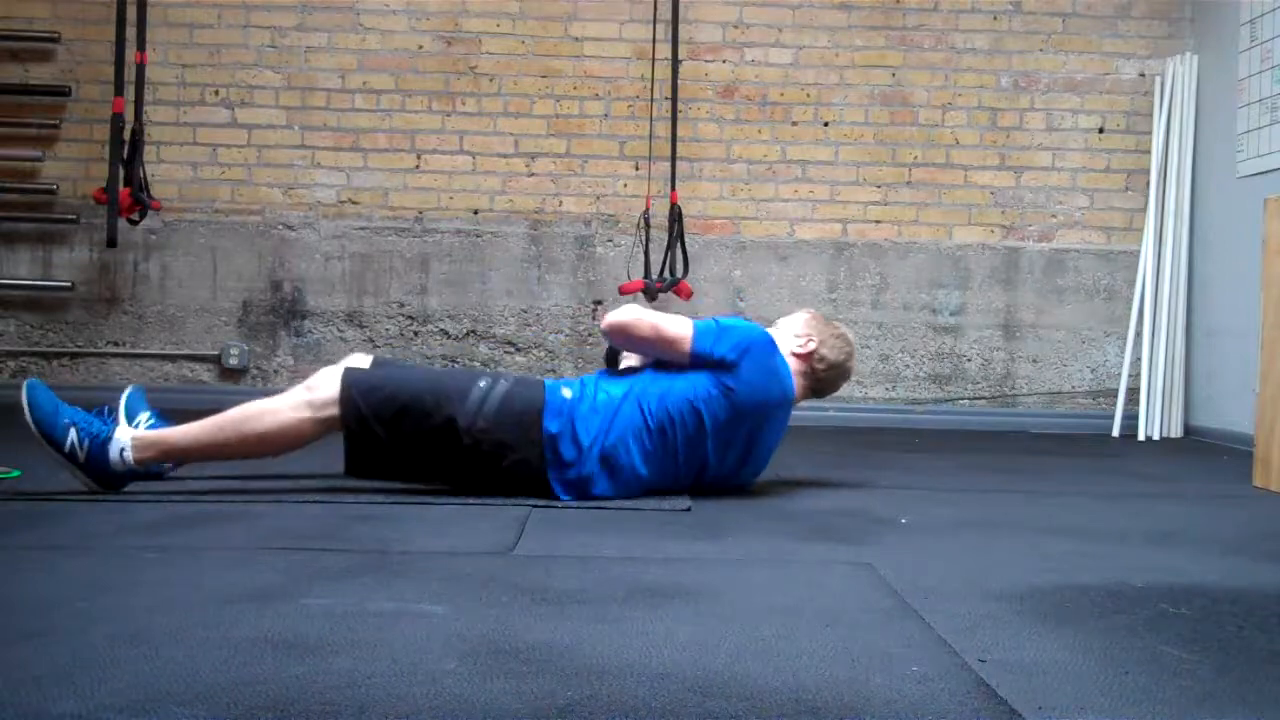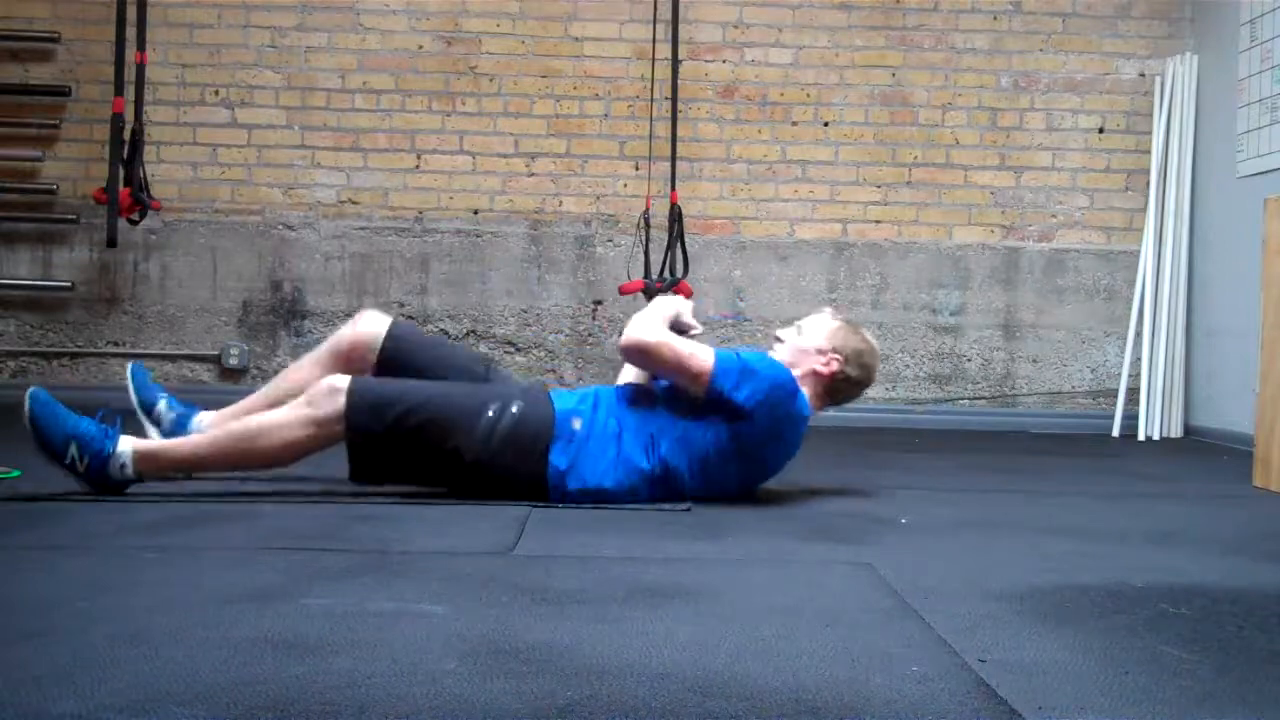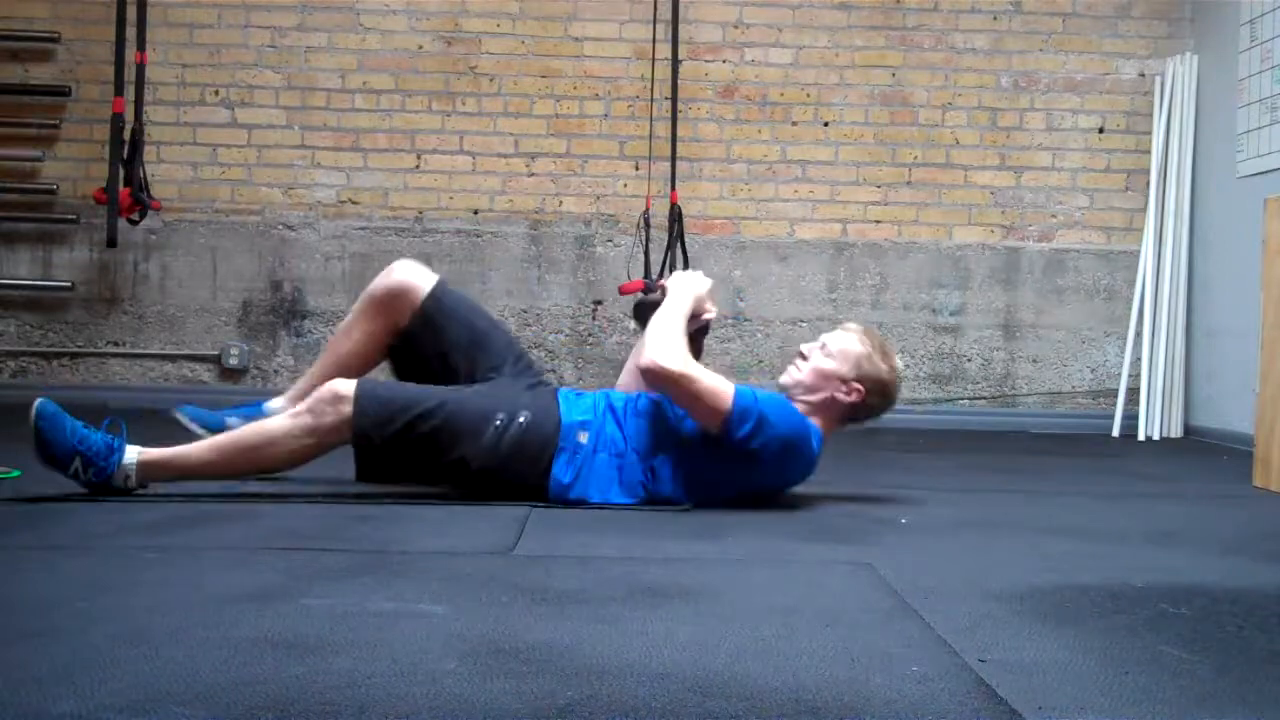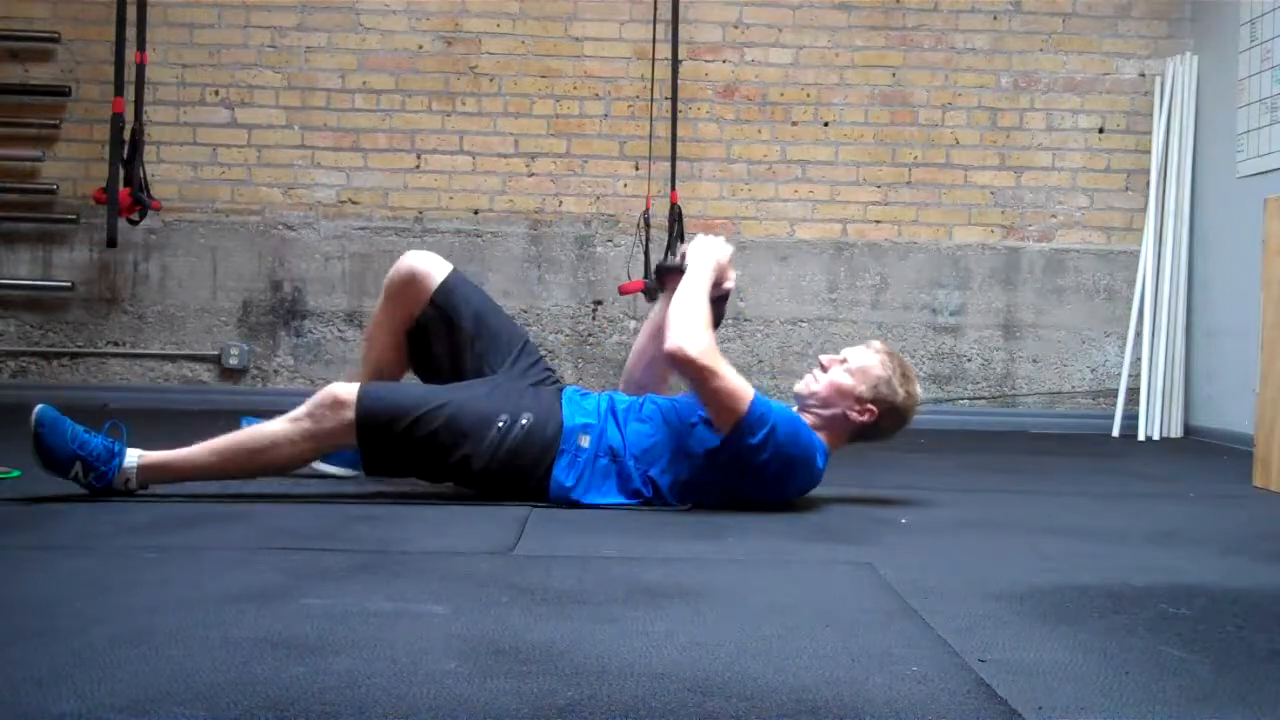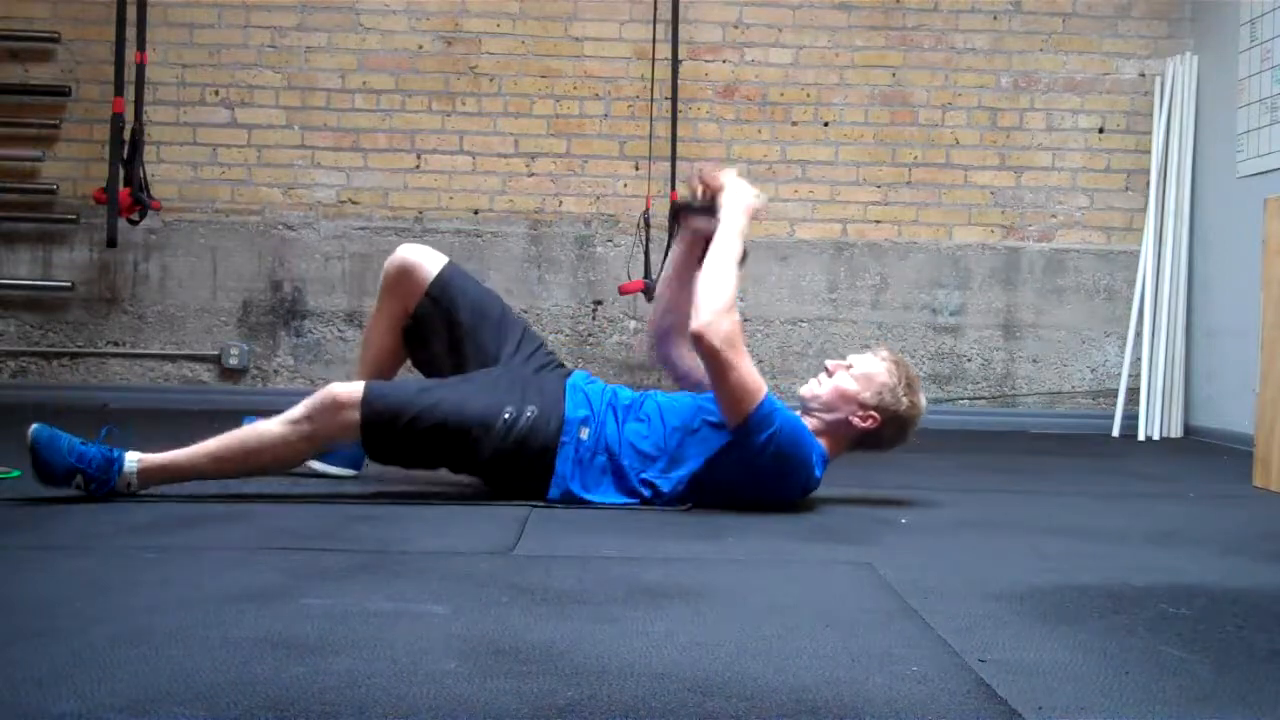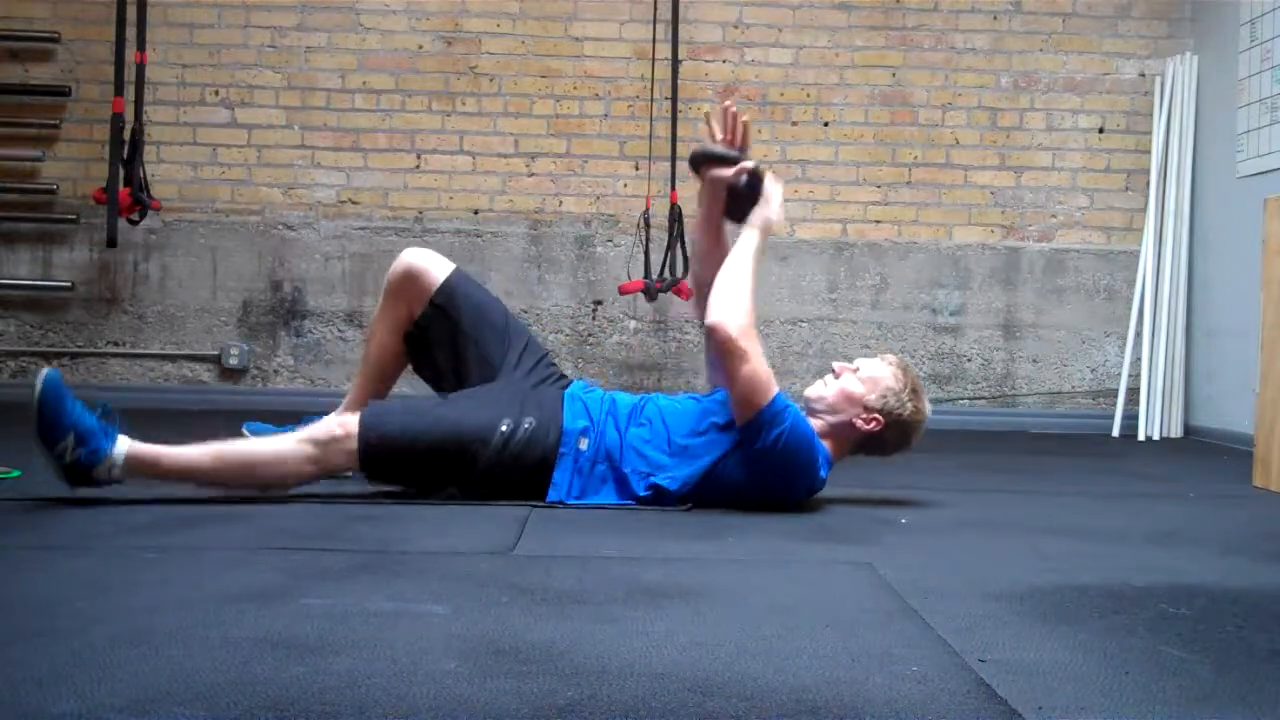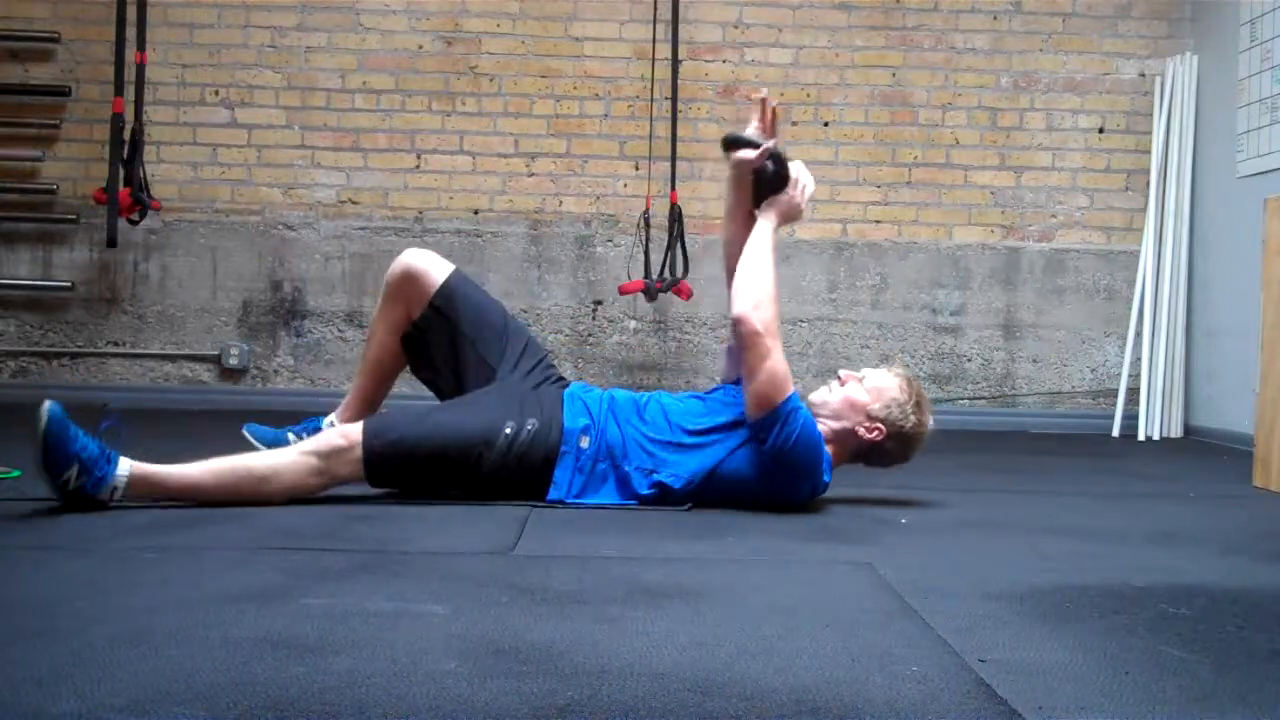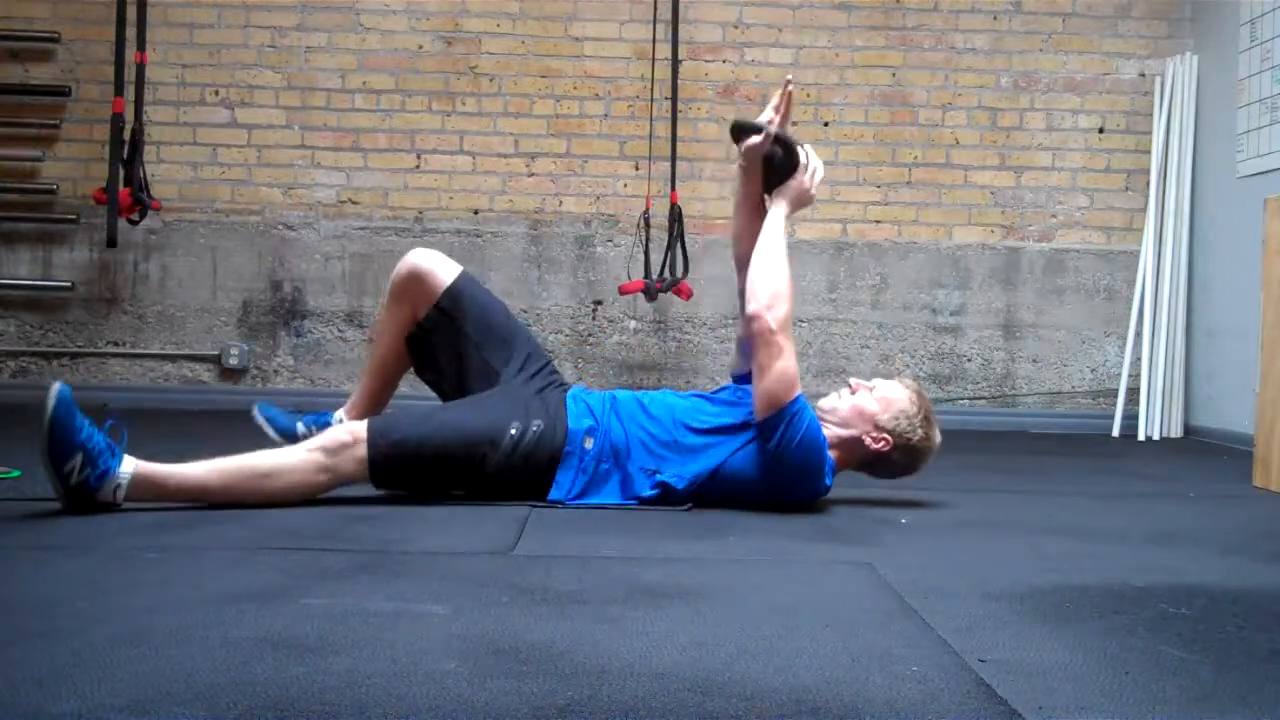
dt=0.2s
person 1, frame 1
left shoulder: (755, 355)
right shoulder: (749, 444)
left elbow: (620, 322)
left wrist: (645, 335)
right wrist: (646, 357)
left hip: (544, 436)
right hip: (552, 464)
left knee: (330, 392)
right knee: (354, 374)
left ankle: (124, 448)
right ankle: (160, 441)
person 1, frame 2
left shoulder: (774, 393)
right shoulder: (763, 426)
left elbow: (638, 343)
left wrist: (659, 312)
right wrist: (660, 351)
left hip: (549, 452)
right hip: (552, 421)
left knee: (331, 403)
right knee: (363, 333)
left ankle: (125, 460)
right ankle: (198, 424)
person 1, frame 3
left shoulder: (785, 438)
right shoulder: (774, 434)
left elbow: (657, 368)
left wrist: (677, 297)
right wrist: (675, 312)
left hip: (550, 455)
right hip: (550, 407)
left knee: (336, 407)
right knee: (399, 283)
left ankle: (126, 465)
right ankle: (265, 416)
person 1, frame 4
left shoulder: (791, 453)
right shoulder: (772, 431)
left elbow: (688, 353)
left wrist: (702, 266)
right wrist: (682, 288)
left hip: (548, 452)
right hip: (553, 401)
left knee: (331, 407)
right knee: (416, 272)
left ankle: (126, 469)
right ankle: (347, 440)
person 1, frame 5
left shoulder: (790, 458)
right shoulder: (777, 426)
left elbow: (708, 335)
right elbow: (664, 337)
left wrist: (735, 222)
right wrist: (698, 235)
left hip: (551, 444)
right hip: (556, 390)
left knee: (331, 405)
right knee: (410, 265)
left ankle: (126, 471)
right ankle: (350, 443)
person 1, frame 6
left shoulder: (794, 461)
right shoulder: (776, 423)
left elbow: (724, 329)
right elbow: (706, 297)
left wrist: (759, 230)
right wrist: (712, 198)
left hip: (553, 451)
right hip: (559, 399)
left knee: (324, 445)
right knee: (413, 269)
left ankle: (116, 456)
right ankle: (353, 431)
person 1, frame 7
left shoulder: (796, 460)
right shoulder: (778, 417)
left elbow: (750, 323)
right elbow: (746, 317)
left wrist: (775, 220)
right wrist: (741, 185)
left hip: (553, 454)
right hip: (555, 400)
left knee: (332, 460)
right knee: (414, 271)
left ankle: (115, 477)
right ankle: (340, 422)
person 1, frame 8
left shoulder: (799, 462)
right shoulder: (777, 414)
left elbow: (765, 321)
right elbow: (752, 287)
left wrist: (784, 209)
right wrist: (752, 173)
left hip: (556, 457)
right hip: (555, 404)
left knee: (338, 459)
right knee: (420, 272)
left ankle: (119, 477)
right ankle: (345, 421)
